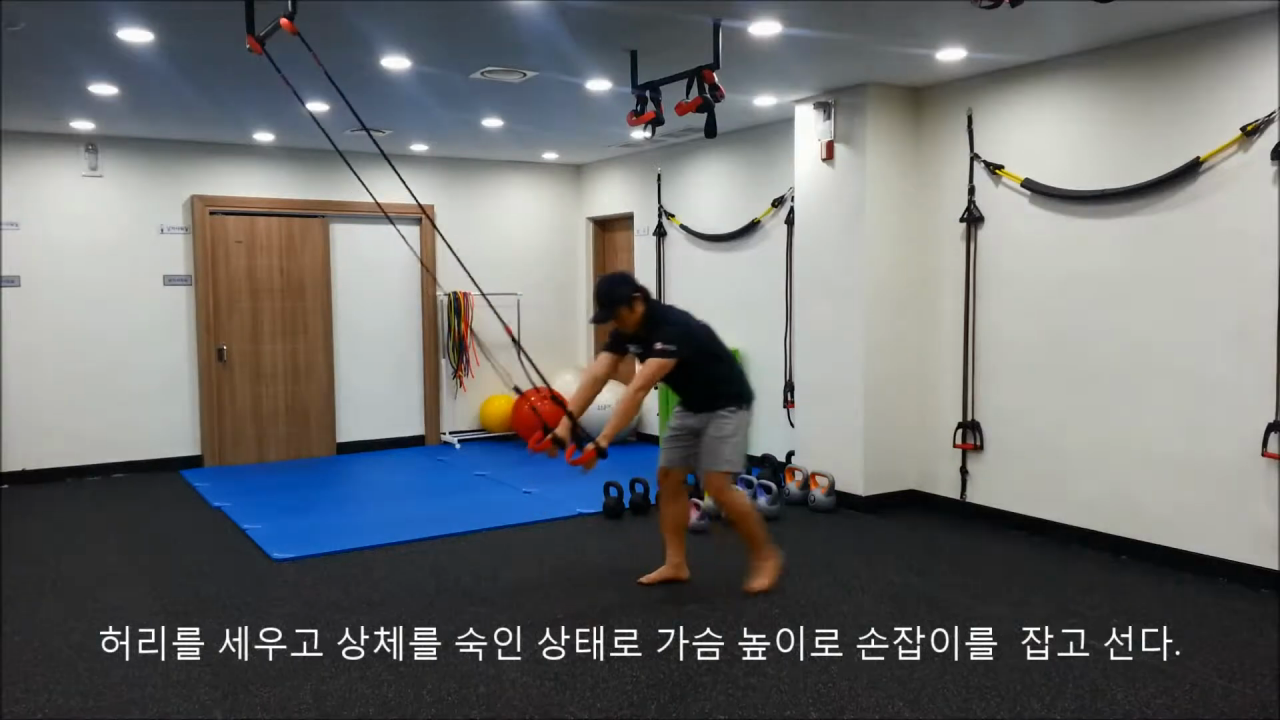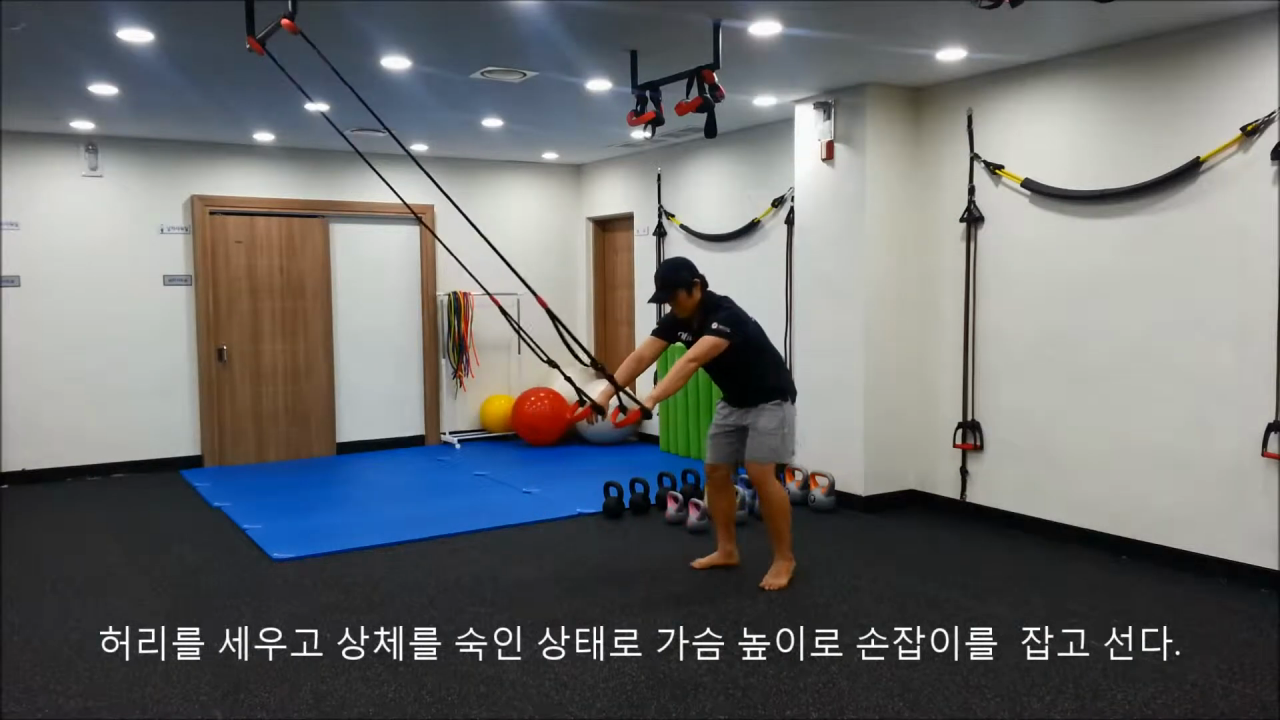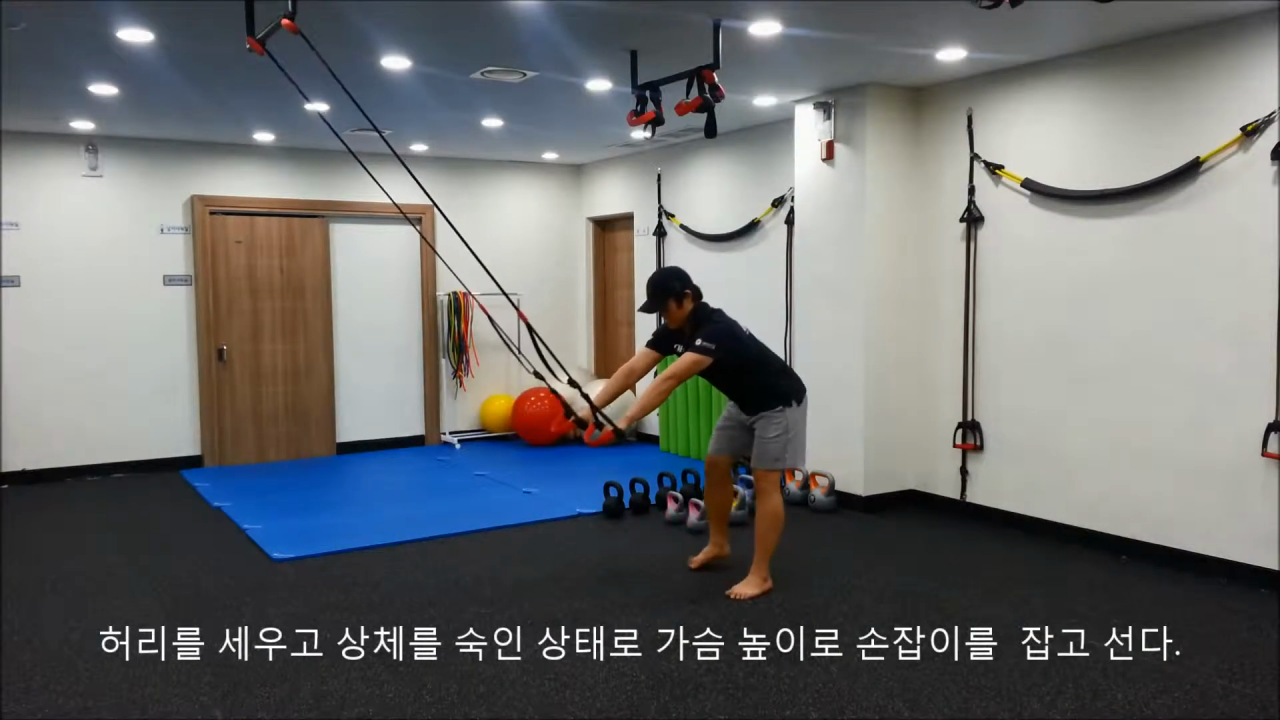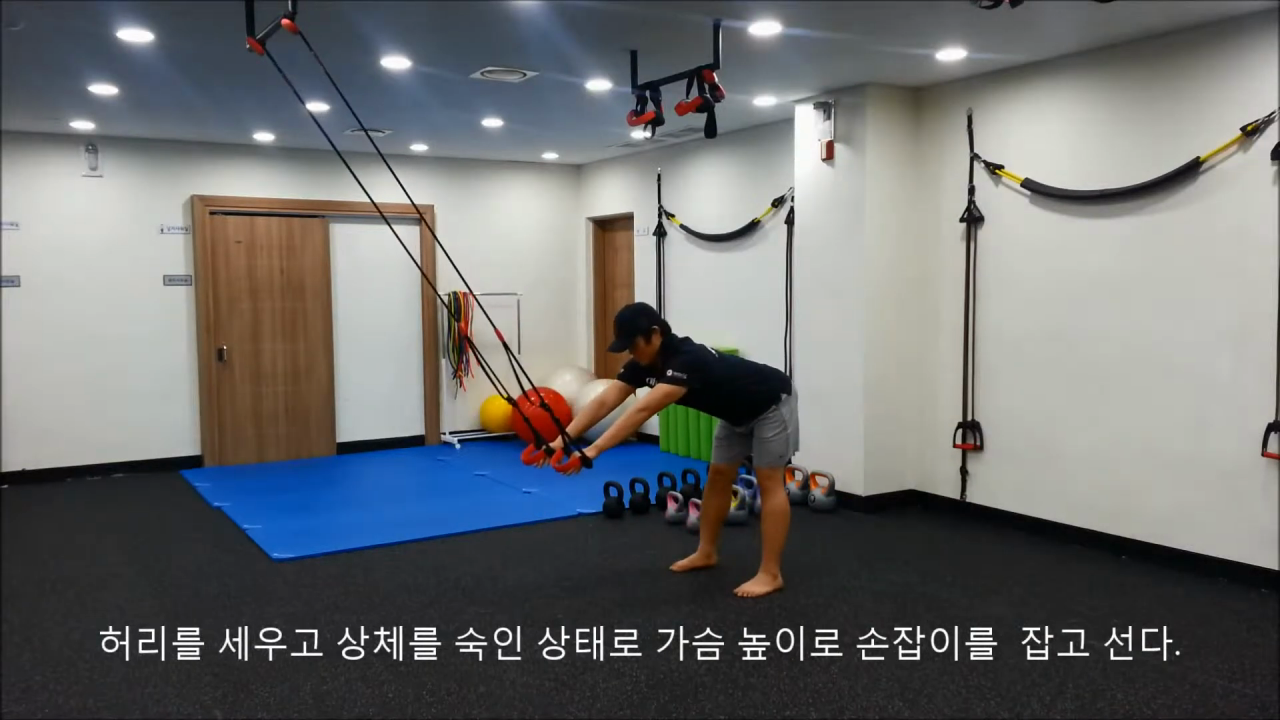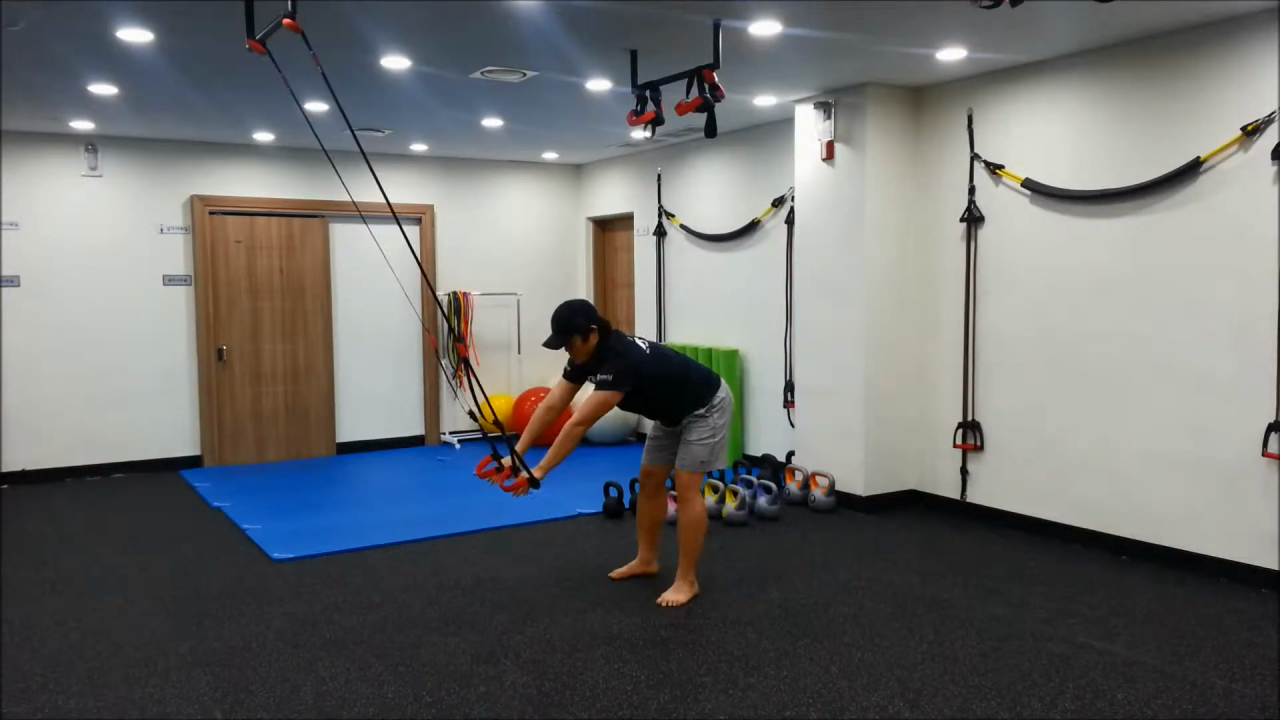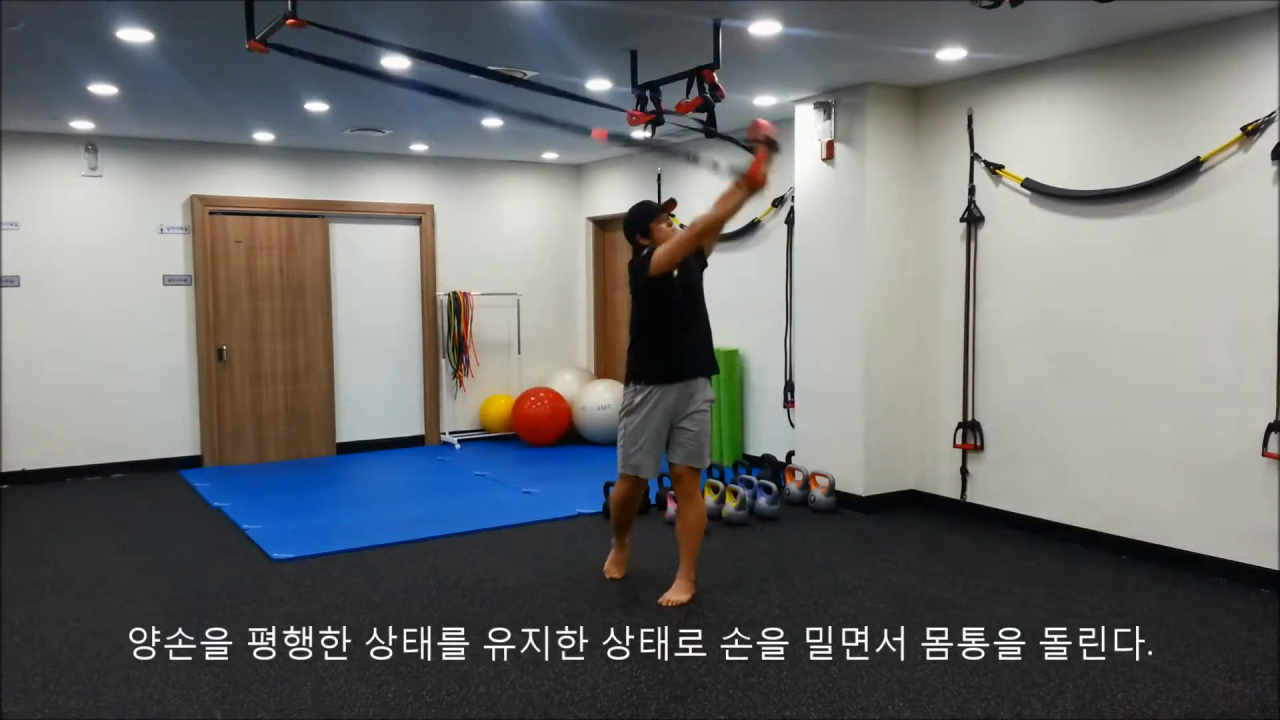
dt=0.7s
person 1, frame 1
left shoulder: (675, 327)
right shoulder: (626, 331)
left elbow: (639, 389)
right elbow: (595, 378)
left wrist: (603, 440)
right wrist: (565, 424)
left hip: (727, 406)
right hip: (691, 407)
left knee: (717, 486)
right knee: (669, 480)
left ankle: (767, 556)
right ankle: (675, 564)
person 1, frame 2
left shoulder: (727, 316)
right shoulder: (677, 319)
left elbow: (691, 362)
right elbow: (641, 357)
left wrist: (651, 400)
right wrist: (606, 394)
left hip: (770, 399)
right hip: (733, 401)
left knee: (760, 474)
right knee: (716, 473)
left ankle: (784, 558)
right ankle: (726, 550)
person 1, frame 3
left shoulder: (717, 329)
right shoulder: (673, 331)
left elbow: (670, 379)
right elbow: (633, 370)
left wrist: (626, 420)
right wrist: (592, 408)
left hip: (778, 404)
right hip: (744, 403)
left knee: (765, 483)
right knee: (716, 467)
left ankle: (760, 575)
right ankle: (718, 545)
person 1, frame 4
left shoulder: (687, 359)
right shoulder: (644, 364)
left elbow: (643, 410)
right elbow: (604, 402)
left wrist: (595, 450)
right wrist: (562, 440)
left hip: (771, 403)
right hip: (737, 412)
left knee: (768, 482)
right knee: (719, 476)
left ankle: (770, 573)
right ankle: (706, 553)
person 1, frame 5
left shoulder: (621, 359)
right shoulder: (585, 359)
left elbow: (579, 423)
right elbow: (551, 406)
left wrist: (540, 471)
right wrist: (516, 453)
left hip: (706, 406)
right hip: (669, 412)
left knee: (686, 487)
right knee: (649, 479)
left ankle: (686, 580)
right ankle: (646, 559)
person 1, frame 6
left shoulder: (690, 262)
right shoulder: (642, 265)
left elbow: (719, 217)
right elbow: (697, 229)
left wrist: (752, 171)
right wrist: (748, 183)
left hip: (693, 388)
right hip: (647, 390)
left knee: (687, 480)
right knee: (632, 480)
left ankle: (686, 578)
right ankle: (619, 546)
